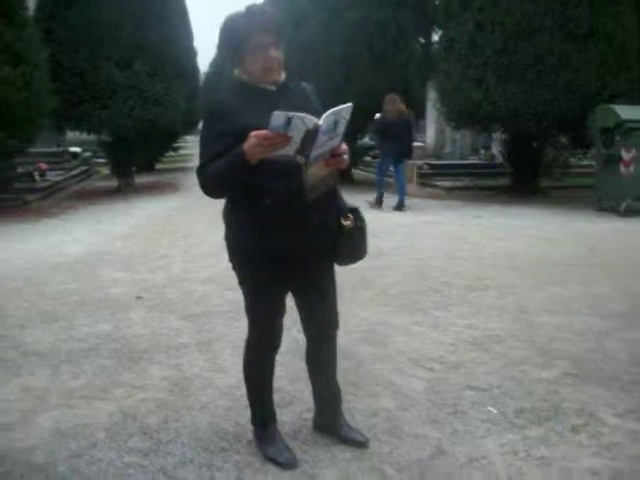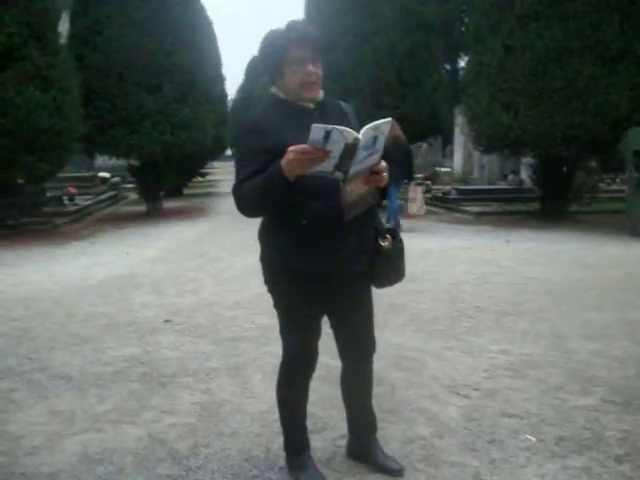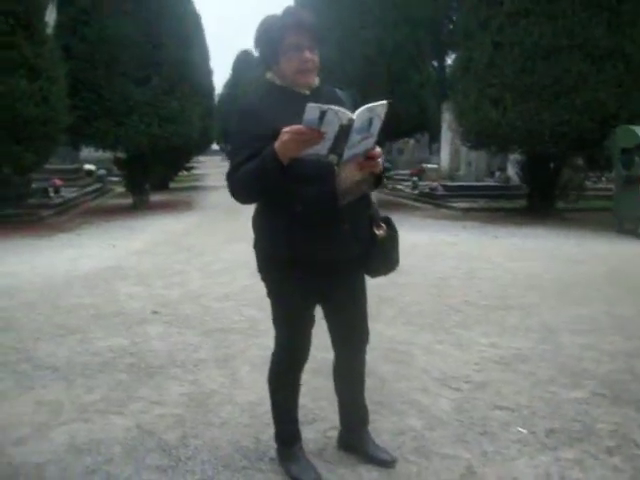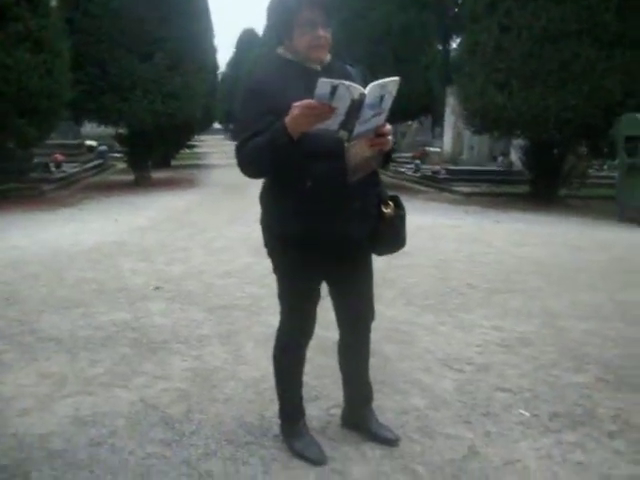
dt=0.7s
person 1, frame 1
left shoulder: (303, 93)
right shoulder: (225, 105)
left elbow: (325, 150)
right elbow: (210, 182)
left wrist: (338, 157)
right wrist: (246, 154)
left hip: (314, 237)
right hip: (261, 246)
left knee: (323, 329)
right knee: (265, 336)
left ankle: (329, 413)
right ankle: (264, 427)
person 1, frame 2
left shoulder: (342, 113)
right shoulder: (260, 124)
left elbow: (364, 174)
right elbow: (247, 201)
left wrist: (378, 176)
right wrist: (285, 171)
left hip: (350, 260)
right hip: (296, 268)
left knee: (359, 353)
right knee: (299, 360)
left ankle: (363, 440)
person 1, frame 3
left shoulder: (337, 99)
right shoulder: (255, 109)
left elbow: (359, 162)
right elbow: (241, 187)
left wrist: (373, 164)
right wrist: (279, 154)
left hip: (344, 248)
right hip: (290, 255)
left knee: (353, 343)
right knee: (292, 348)
left ankle: (354, 431)
person 1, frame 4
left shoulder: (346, 75)
right shoulder: (265, 81)
left elbow: (367, 140)
right elbow: (250, 161)
left wrist: (382, 141)
right wrist: (289, 129)
left hip: (352, 226)
right hip: (297, 231)
left knee: (358, 322)
right knee: (297, 325)
left ankle: (358, 409)
right ankle: (292, 422)
